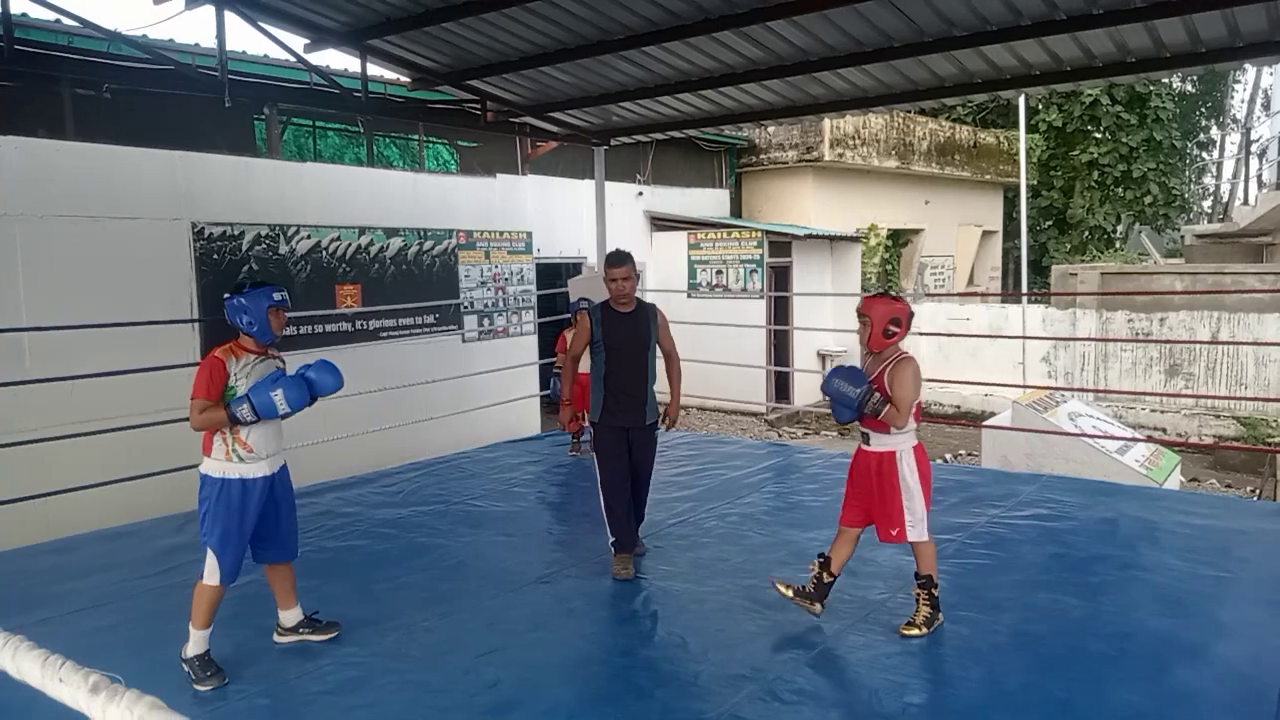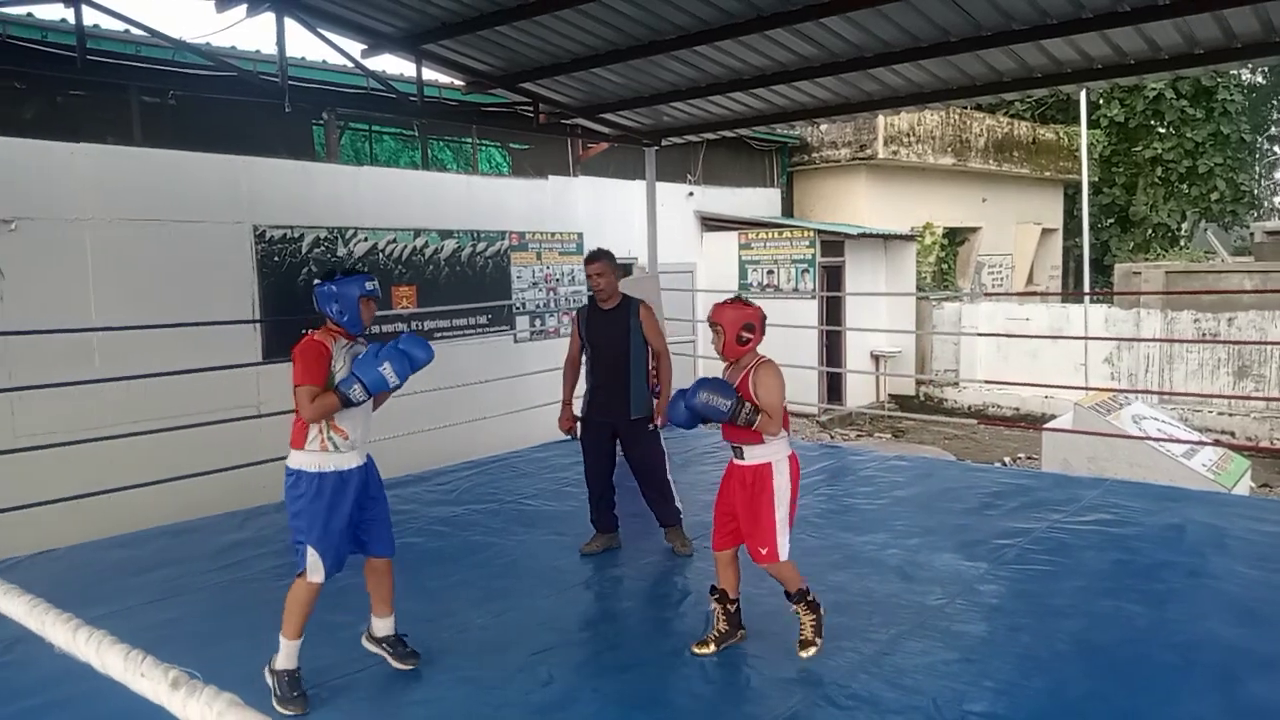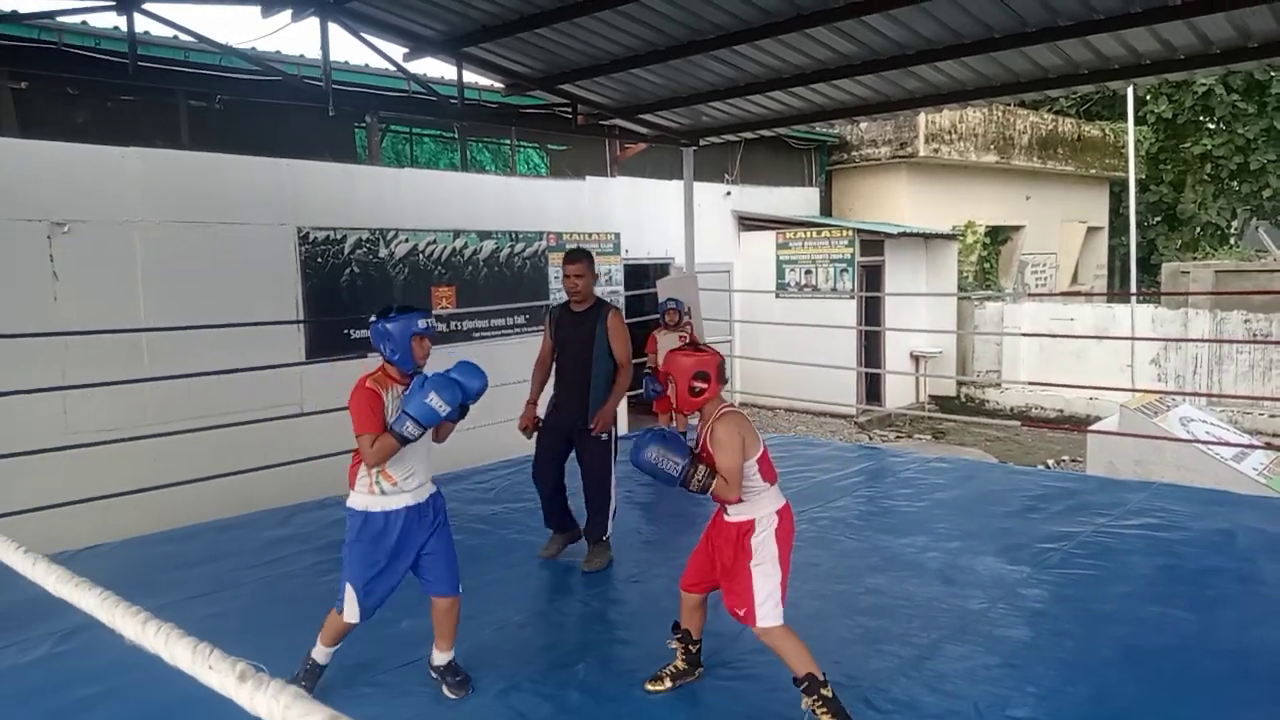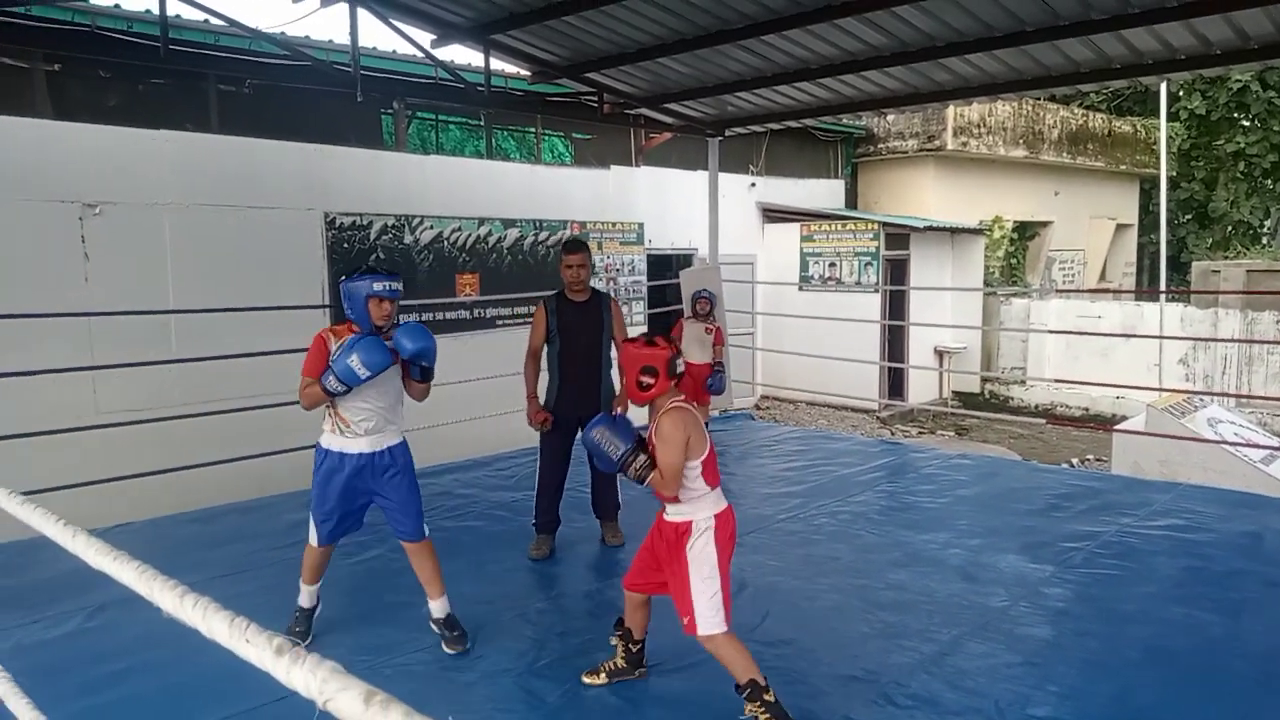
dt=1s
person 1, frame 1
left shoulder: (275, 360)
right shoulder: (219, 361)
right elbow: (198, 418)
left wrist: (305, 392)
right wrist: (251, 408)
left hip: (271, 473)
right hip: (227, 479)
left knee: (280, 553)
right knee: (218, 571)
left ankle: (291, 622)
right ankle: (195, 650)
person 1, frame 2
left shoulder: (359, 347)
right shoulder: (314, 347)
right elbow: (309, 410)
left wrist: (391, 374)
right wrist: (359, 385)
left hip: (357, 466)
right hip: (316, 474)
left knee: (380, 554)
right knee: (314, 572)
left ankle: (382, 632)
right ankle: (283, 666)
person 1, frame 3
left shoulder: (419, 382)
right shoulder: (369, 390)
left elbow: (438, 435)
right elbow: (373, 455)
left wrist: (457, 405)
right wrist: (413, 419)
left hip: (423, 504)
right hip: (375, 513)
left knee: (446, 592)
right knee: (354, 608)
left ankle: (443, 661)
right ankle: (317, 660)
person 1, frame 4
left shoulder: (398, 341)
right shoulder: (328, 340)
left elbow: (419, 393)
right elbow: (306, 398)
left wrist: (423, 362)
right wrist: (343, 376)
left hip: (389, 454)
right hip: (338, 457)
left knee: (414, 534)
right knee: (322, 539)
left ankle: (442, 613)
right ankle: (306, 606)
person 2, frame 1
left shoulder: (905, 367)
right shoulder: (869, 359)
left elbow: (899, 418)
left wrist: (865, 398)
right wrist: (847, 404)
left hip: (899, 458)
right hip: (868, 453)
left knee: (913, 532)
right knee: (849, 525)
left ankle: (929, 605)
right ankle: (816, 593)
person 2, frame 2
left shoulder: (765, 372)
right shoulder: (731, 371)
left elbow: (771, 424)
left wrist: (733, 409)
right wrist: (699, 408)
left hip: (771, 470)
right hip: (739, 468)
left knee: (769, 557)
right knee: (722, 549)
left ankle: (808, 607)
right ankle: (729, 625)
person 2, frame 3
left shoulder: (726, 424)
right shoulder: (708, 419)
left elbow: (732, 490)
right elbow: (705, 466)
left wrist: (683, 469)
right wrist: (669, 450)
left hip: (762, 525)
right hip: (730, 521)
left knee: (766, 625)
right knee: (691, 591)
right ankle: (687, 663)
person 2, frame 4
left shoulder: (674, 421)
right shoulder: (664, 412)
left elbow: (667, 486)
left wrist: (628, 455)
right wrist: (631, 446)
left hip: (702, 528)
right hip: (675, 520)
left knee: (708, 632)
right knee: (634, 589)
right ankle: (630, 659)
person 3, frame 1
left shoulder: (653, 315)
right shoulder: (591, 318)
left elbow: (670, 357)
right elbow: (572, 358)
left wrist: (674, 400)
right wrist: (566, 402)
left hip: (645, 416)
right hip: (606, 417)
left knee: (640, 480)
right knee: (614, 483)
left ankle: (631, 532)
right ankle: (622, 549)
person 3, frame 2
left shoulder: (639, 311)
right shoulder: (582, 316)
left elbow: (661, 354)
right elbow: (573, 361)
left wrist: (664, 398)
right wrist: (566, 405)
left hip: (636, 411)
right hip: (595, 412)
left knee: (652, 470)
right knee: (596, 475)
left ankle: (673, 528)
right ankle: (605, 531)
person 3, frame 3
left shoulder: (609, 317)
right shoulder: (556, 315)
left elbow: (624, 366)
right elbow: (545, 360)
left wrist: (610, 407)
right wrist: (531, 404)
left hip: (595, 417)
right hip: (558, 413)
left knee: (597, 480)
right knee: (544, 472)
left ankle: (599, 542)
right ankle: (563, 529)
person 3, frame 4
left shoulder: (608, 305)
right shoulder: (546, 308)
right elbow: (533, 354)
left wrist: (625, 389)
right wrist: (532, 398)
left hip: (600, 403)
right hip: (559, 404)
left knee: (604, 465)
right knee: (551, 469)
left ankle: (608, 521)
right ankle: (544, 532)
